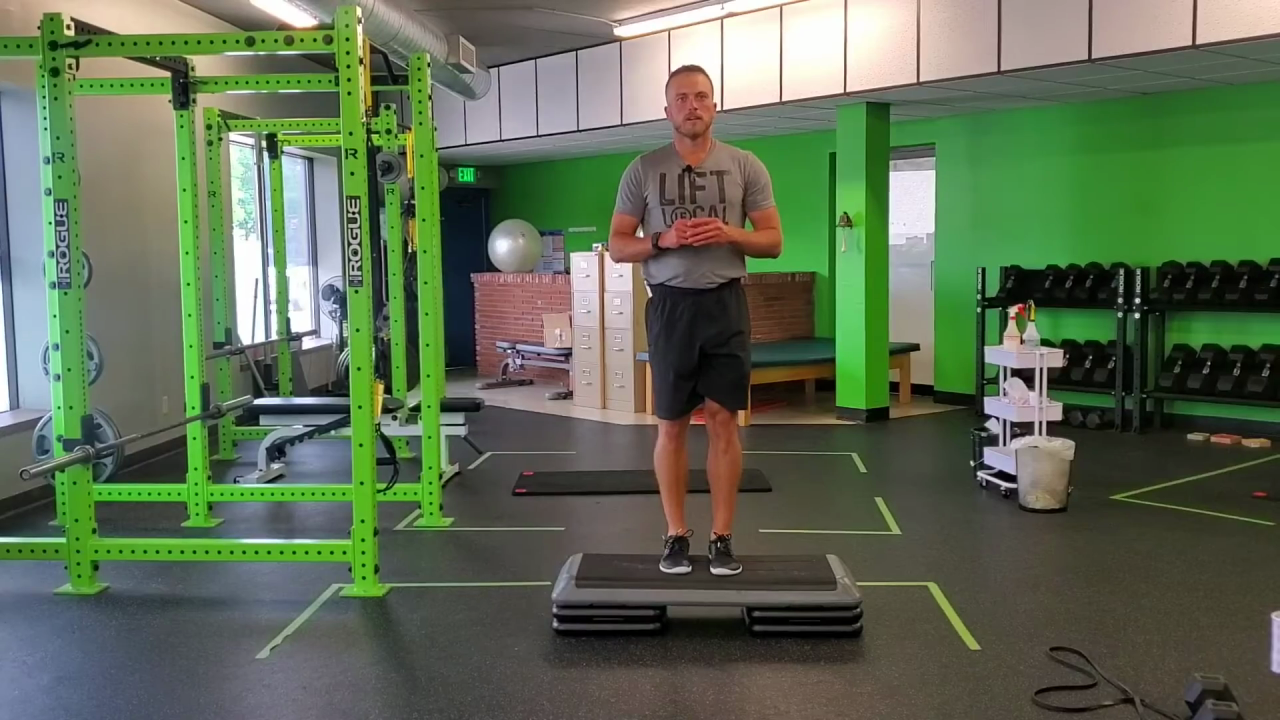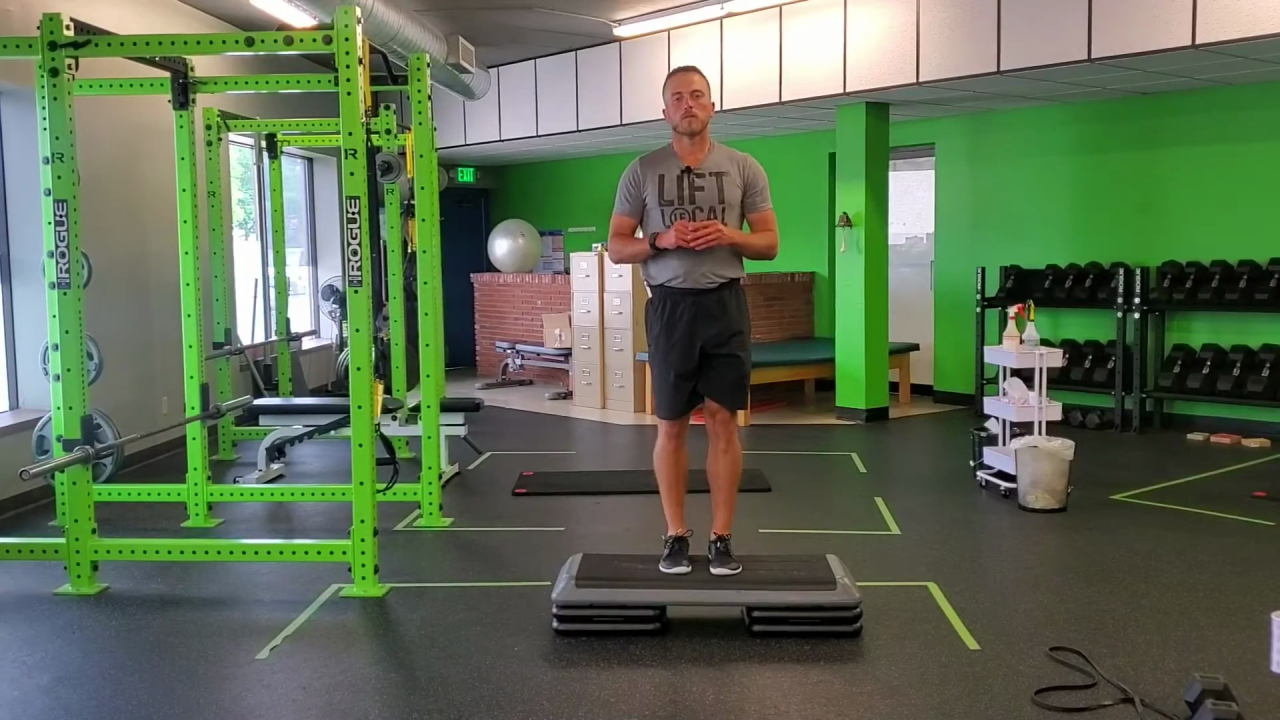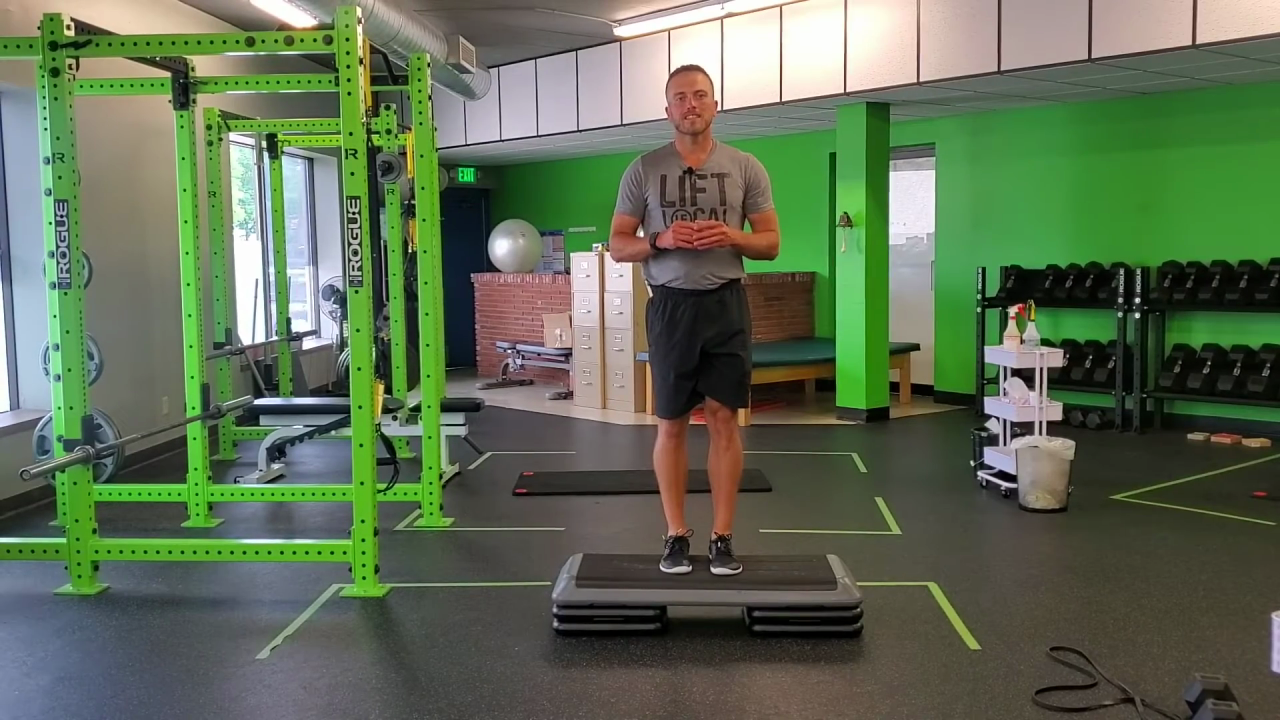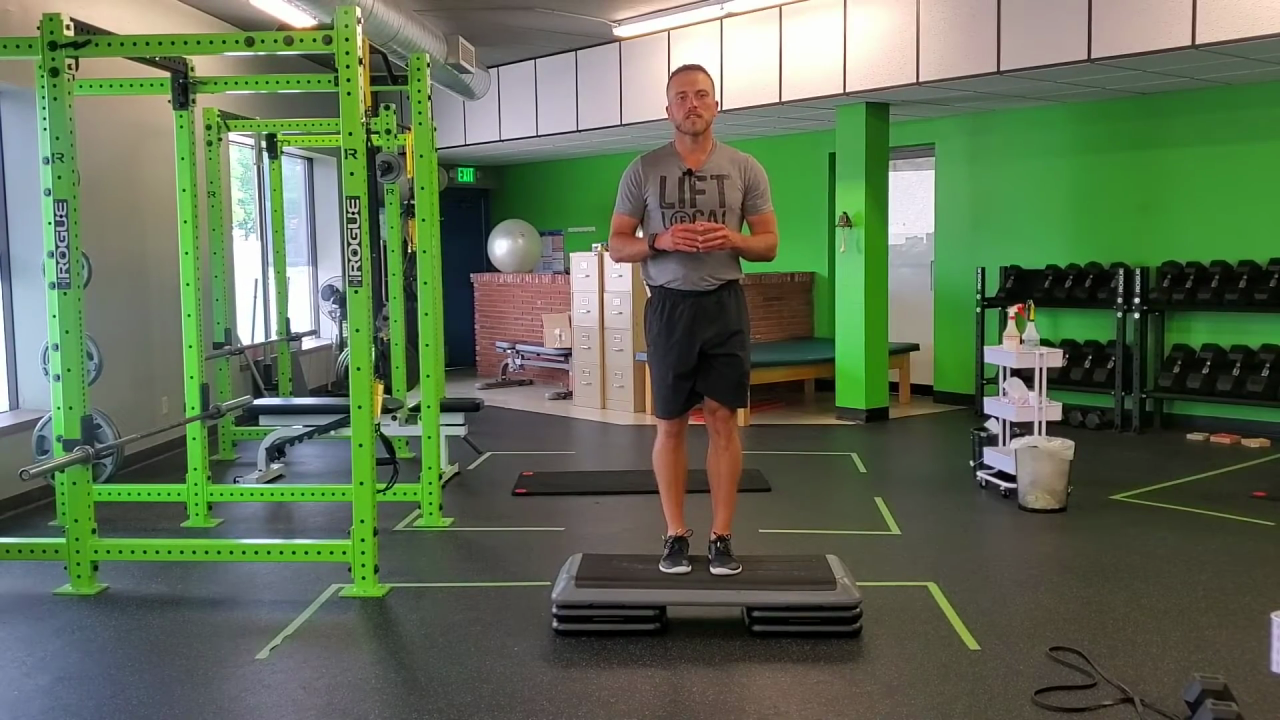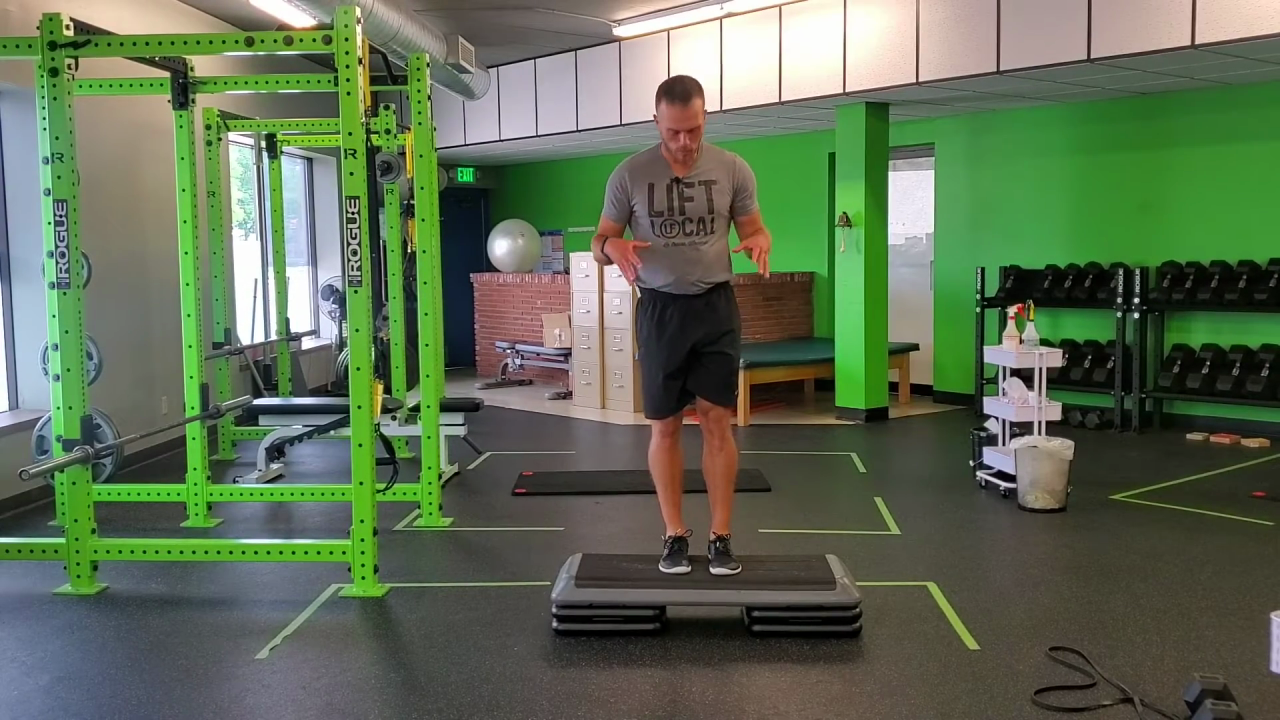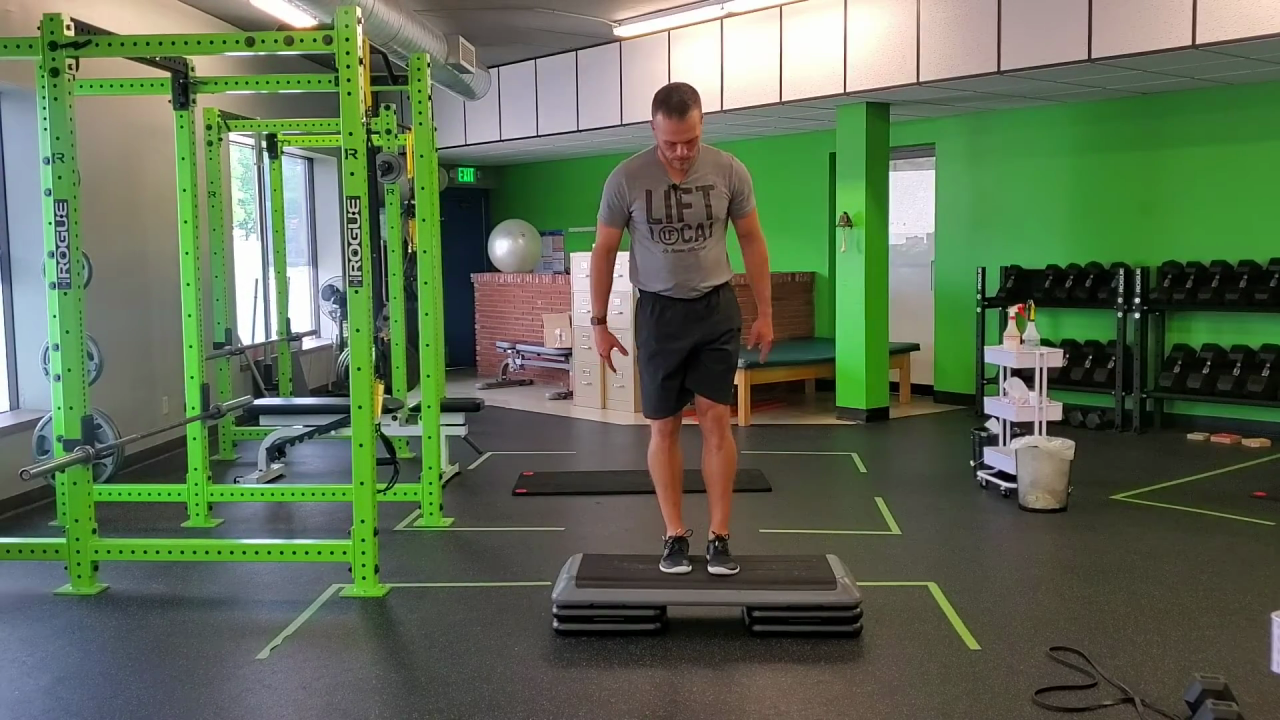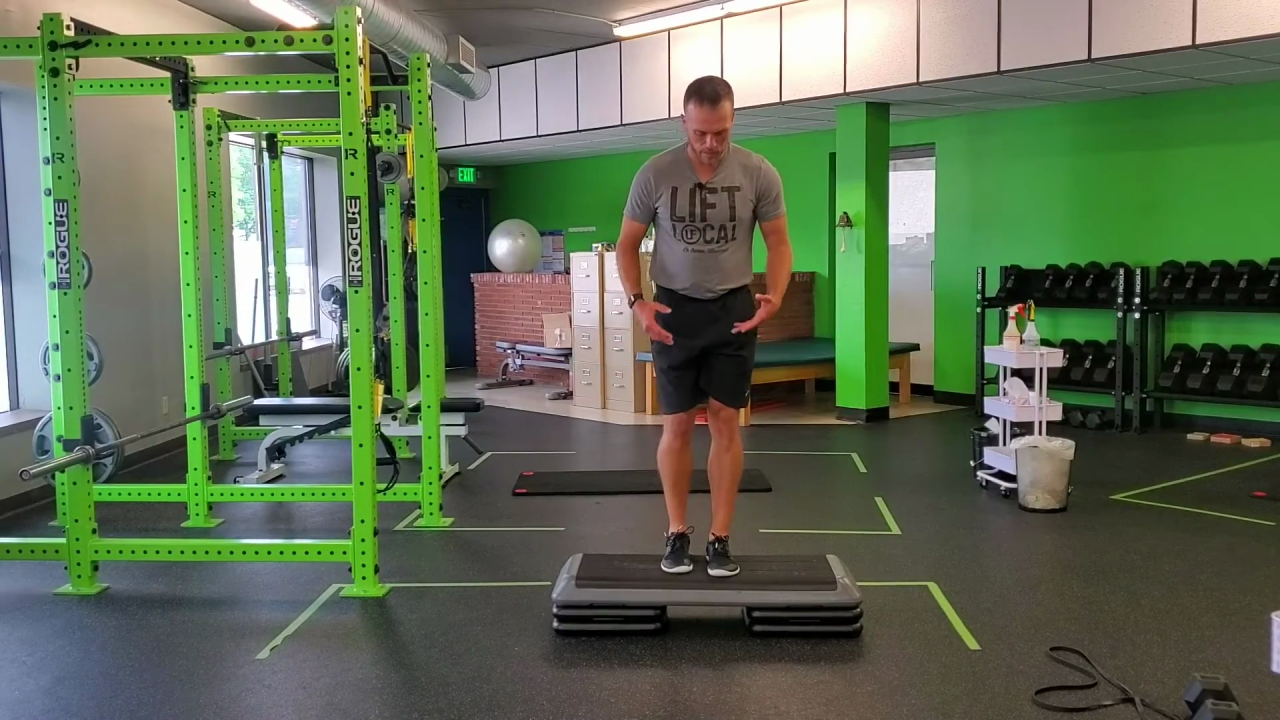
dt=0.7s
person 1, frame 1
left shoulder: (745, 166)
right shoulder: (643, 170)
left elbow: (773, 241)
right elbow: (618, 246)
left wrist: (730, 233)
right wrist: (661, 240)
left hip: (725, 303)
right hip: (670, 305)
left knee: (722, 420)
right knee: (671, 424)
left ankle: (721, 537)
right ankle: (676, 535)
person 1, frame 2
left shoulder: (743, 167)
right shoulder: (642, 171)
left elbow: (770, 243)
right elbow: (617, 247)
left wrist: (729, 235)
right wrist: (660, 241)
left hip: (725, 304)
right hip: (671, 306)
left knee: (723, 420)
right knee: (671, 424)
left ankle: (721, 537)
right ankle: (676, 535)
person 1, frame 3
left shoulder: (745, 167)
right shoulder: (644, 169)
left elbow: (770, 243)
right elbow: (618, 245)
left wrist: (732, 236)
right wrist: (660, 239)
left hip: (726, 303)
right hip: (670, 305)
left knee: (723, 419)
right knee: (671, 424)
left ankle: (722, 537)
right ankle: (676, 535)
person 1, frame 4
left shoulder: (745, 168)
right shoulder: (643, 170)
left elbow: (769, 244)
right elbow: (617, 245)
left wrist: (732, 239)
right wrist: (659, 240)
left hip: (724, 304)
right hip: (669, 306)
left knee: (722, 420)
right knee: (670, 424)
left ankle: (721, 537)
right ankle: (675, 535)
person 1, frame 5
left shoulder: (733, 169)
right shoulder: (630, 174)
left elbow: (755, 228)
right elbow: (600, 240)
left wrist: (760, 240)
right wrist: (611, 247)
left hip: (716, 306)
right hip: (660, 309)
left knee: (717, 419)
right knee: (665, 424)
left ankle: (720, 537)
right ankle: (675, 534)
person 1, frame 6
left shoulder: (729, 171)
right shoulder: (625, 179)
left elbow: (752, 240)
right elbow: (603, 251)
left wrist: (764, 313)
right wrist: (599, 323)
left hip: (716, 307)
right hip: (659, 311)
left knee: (716, 419)
right knee: (664, 425)
left ankle: (719, 537)
right ankle: (675, 535)
person 1, frame 7
left shoulder: (759, 174)
right shoulder: (655, 174)
left elbow: (778, 242)
right elbow: (627, 244)
left wrist: (774, 296)
right wrist: (637, 300)
left hip: (733, 309)
right hip: (675, 310)
left knee: (725, 420)
right knee: (678, 424)
left ankle: (720, 537)
right ankle: (677, 533)
